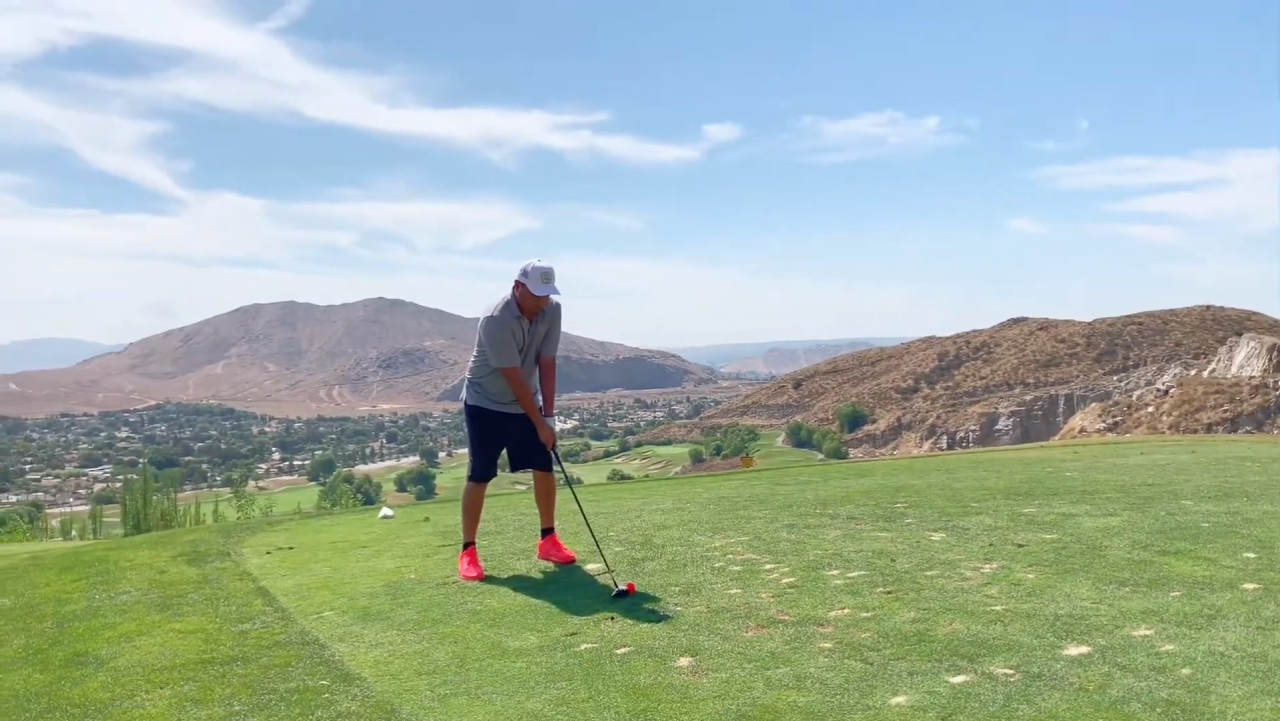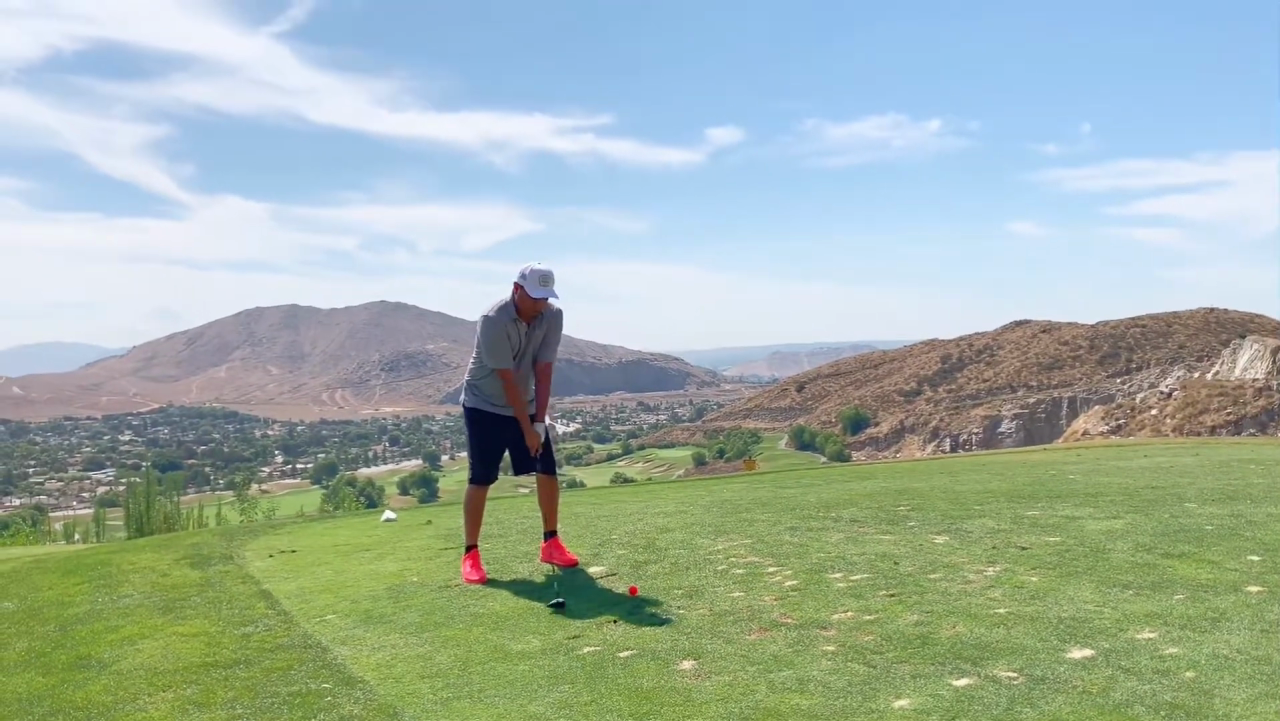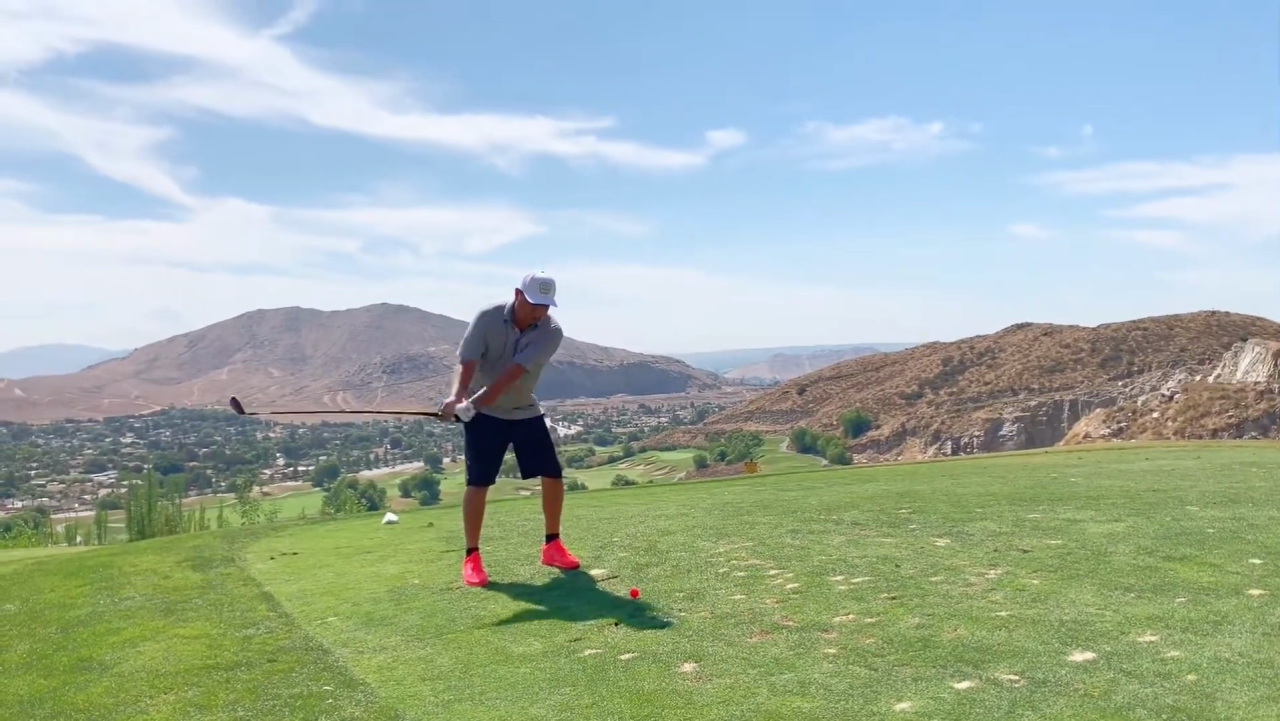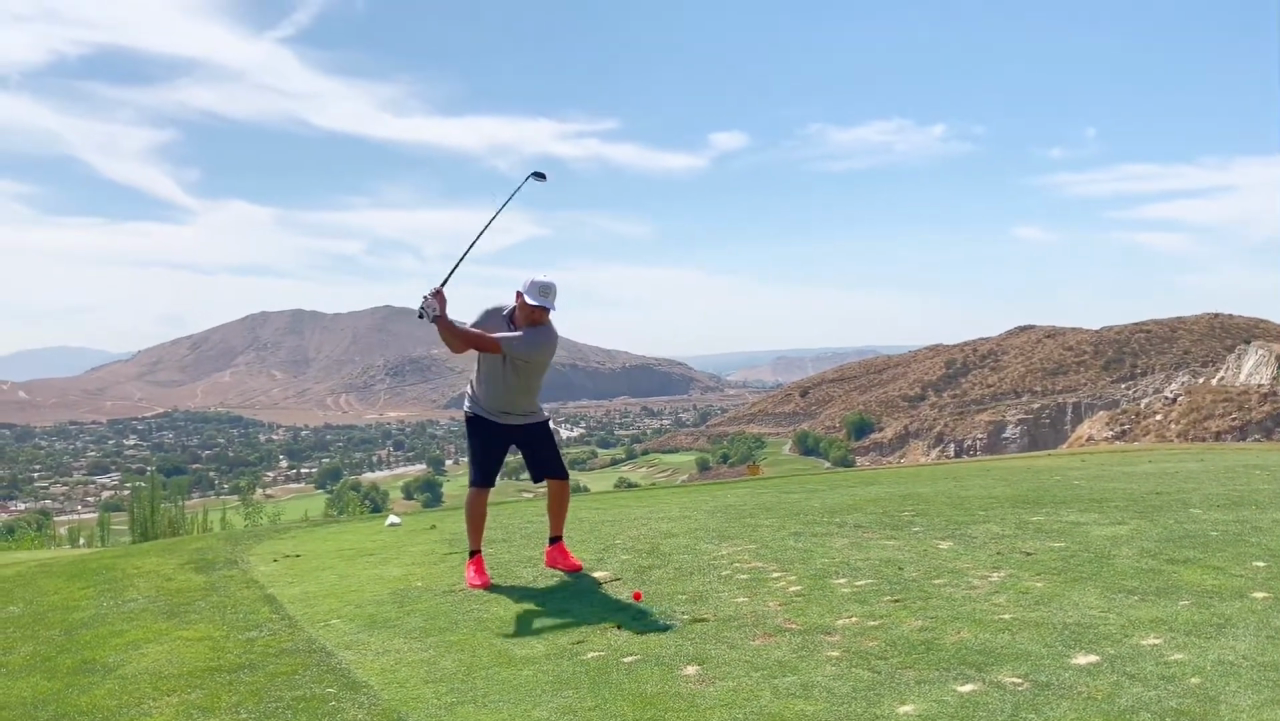
dt=0.3s
person 1, frame 1
left shoulder: (552, 311)
right shoulder: (496, 321)
left elbow: (547, 364)
right elbow: (514, 378)
left wrist: (548, 414)
right wrist: (540, 424)
left hip: (525, 403)
right hip: (486, 404)
left knee: (544, 468)
right knee: (480, 476)
left ankle: (548, 539)
right ankle: (468, 551)
person 1, frame 2
left shoulder: (553, 316)
right shoulder: (493, 321)
left elbow: (543, 371)
right elbow: (506, 379)
left wrist: (539, 420)
right wrist: (526, 428)
left hip: (525, 406)
right hip: (484, 407)
left knee: (547, 471)
right knee: (481, 479)
left ankle: (551, 542)
right ankle: (471, 554)
person 1, frame 3
left shoulder: (551, 332)
right shoulder: (488, 318)
left elbow: (512, 373)
right elbow: (467, 363)
left wrist: (473, 403)
right wrist: (456, 398)
left hip: (525, 412)
right hip: (484, 415)
left knee: (552, 476)
right knee: (478, 482)
left ankle: (552, 545)
right ankle: (472, 557)
person 1, frame 4
left shoulder: (545, 336)
right shoulder: (493, 315)
left elbow: (485, 343)
right elbow: (458, 344)
left wrist: (440, 318)
right wrist: (441, 316)
left hip: (528, 418)
right hip: (484, 414)
left knee: (559, 479)
right knee: (480, 485)
left ankle: (555, 547)
right ankle: (474, 559)
